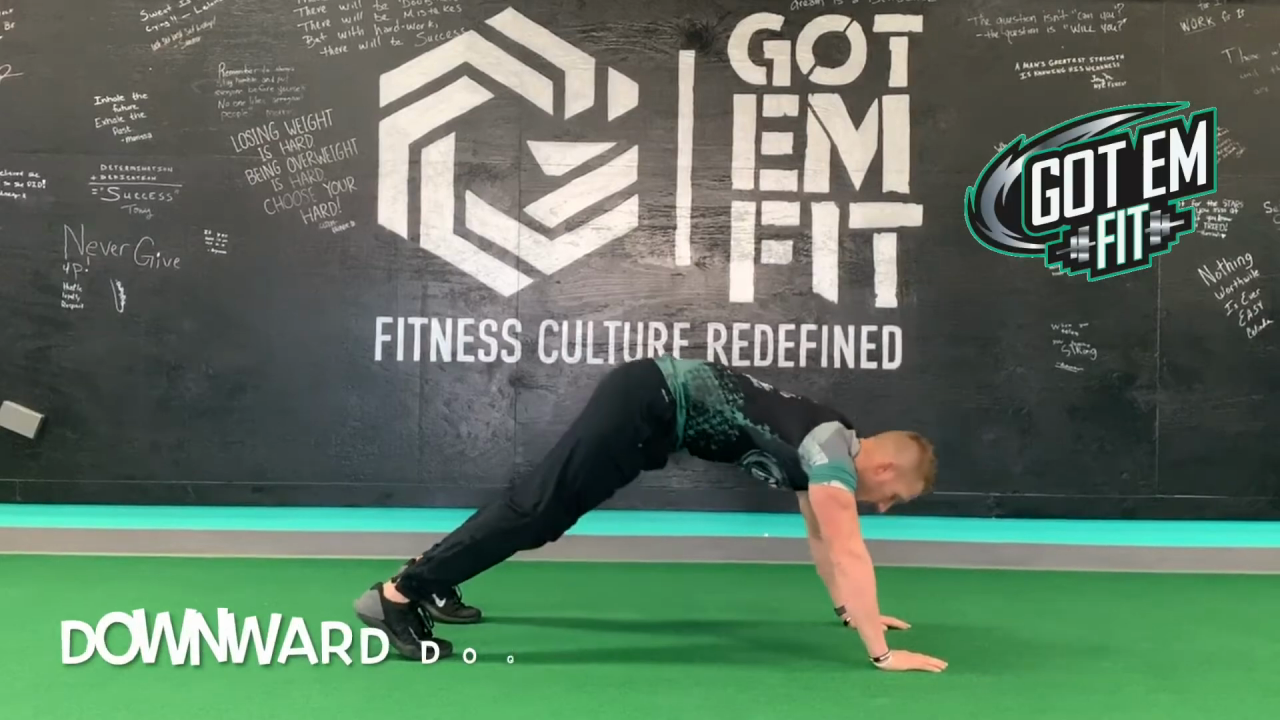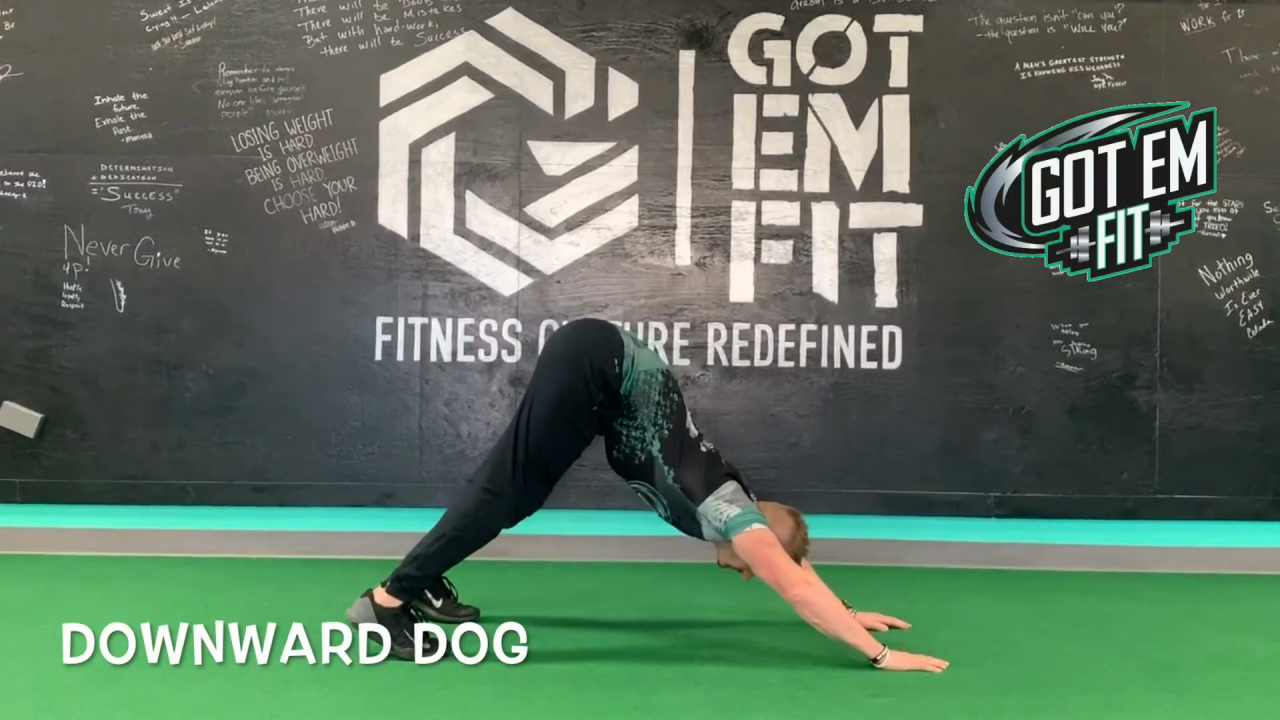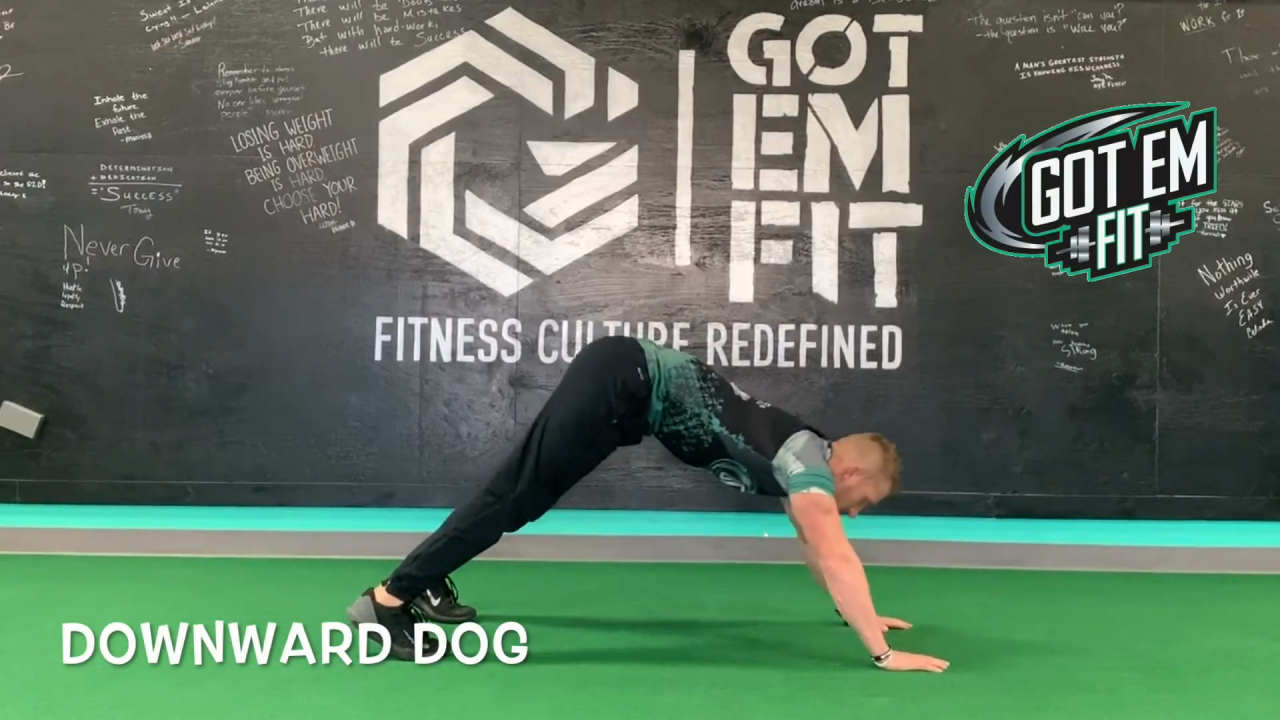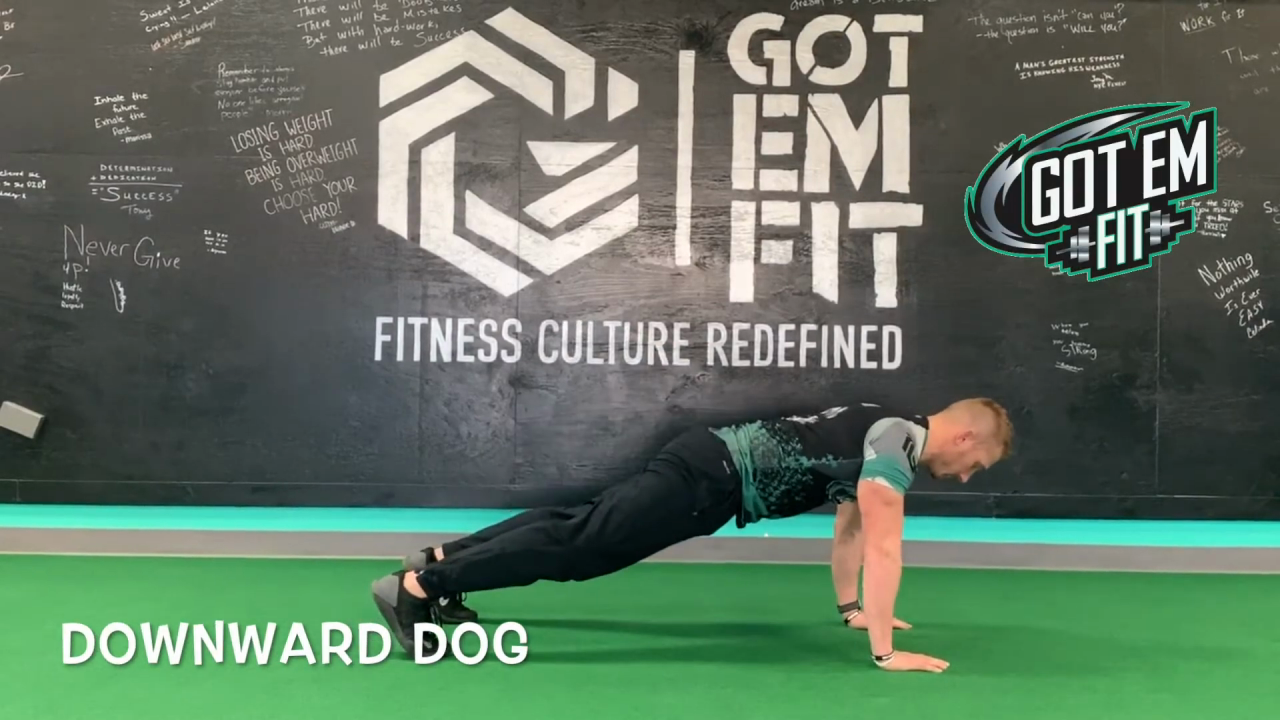
dt=1s
person 1, frame 1
left shoulder: (827, 443)
right shoulder: (831, 450)
left elbow: (820, 535)
right elbow: (848, 550)
left wrist: (847, 608)
right wrist: (882, 653)
left hip: (654, 399)
right hip: (649, 402)
left knee: (543, 496)
right knee: (541, 507)
left ankle: (427, 573)
right ankle: (396, 595)
person 1, frame 2
left shoulder: (729, 500)
right shoulder: (724, 509)
left elbow: (793, 568)
right elbow: (795, 586)
left wrist: (849, 612)
right wrist: (879, 653)
left hip: (600, 359)
right hip: (593, 362)
left knee: (513, 486)
right knee: (508, 489)
left ankle: (424, 585)
right ankle: (387, 599)
person 1, frame 3
left shoulder: (805, 454)
right shoulder: (804, 461)
left elbow: (818, 547)
right elbow: (836, 557)
left wrist: (857, 612)
right wrist: (883, 653)
left hip: (628, 375)
right hip: (623, 379)
left knee: (524, 488)
right knee: (520, 494)
left ankle: (425, 584)
right ankle: (387, 599)
person 1, frame 4
left shoulder: (884, 435)
right shoulder: (895, 443)
left elbow: (849, 528)
right elbow: (883, 550)
left wrist: (850, 607)
right wrist: (885, 652)
left hip: (711, 461)
right hip: (708, 478)
left knee: (581, 525)
right knee: (578, 546)
left ankle: (441, 559)
right ankle: (414, 587)
